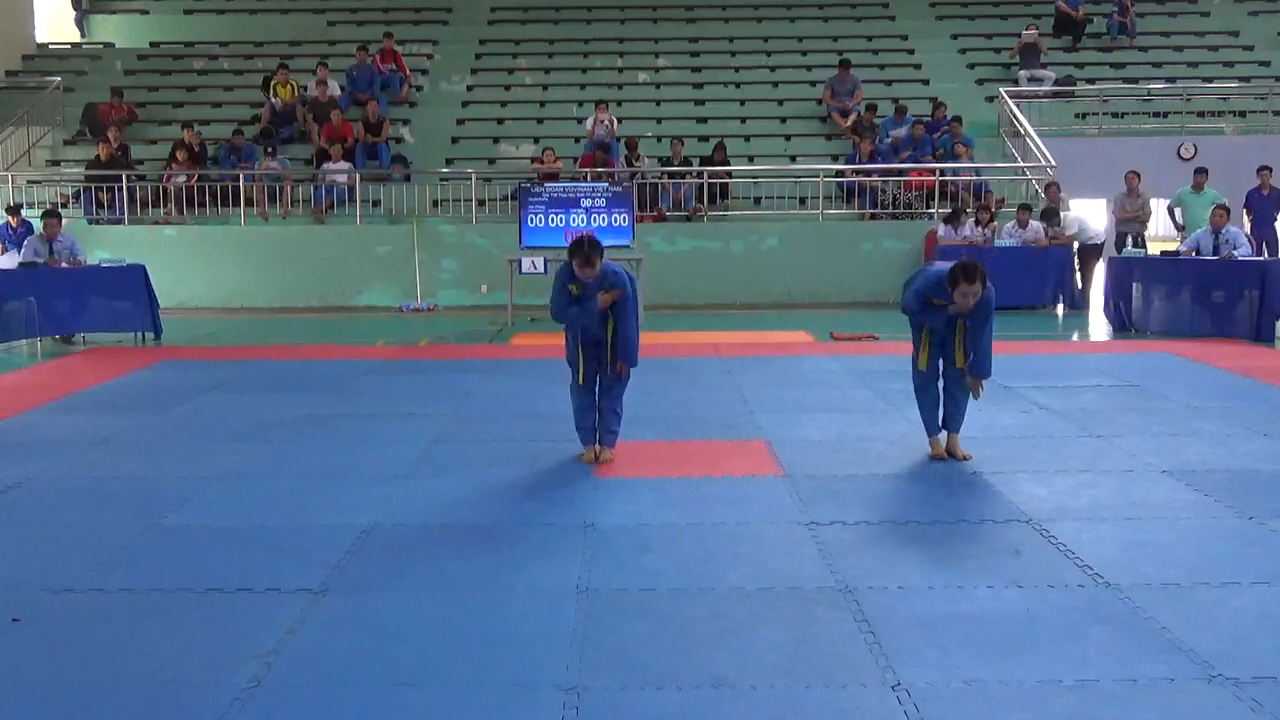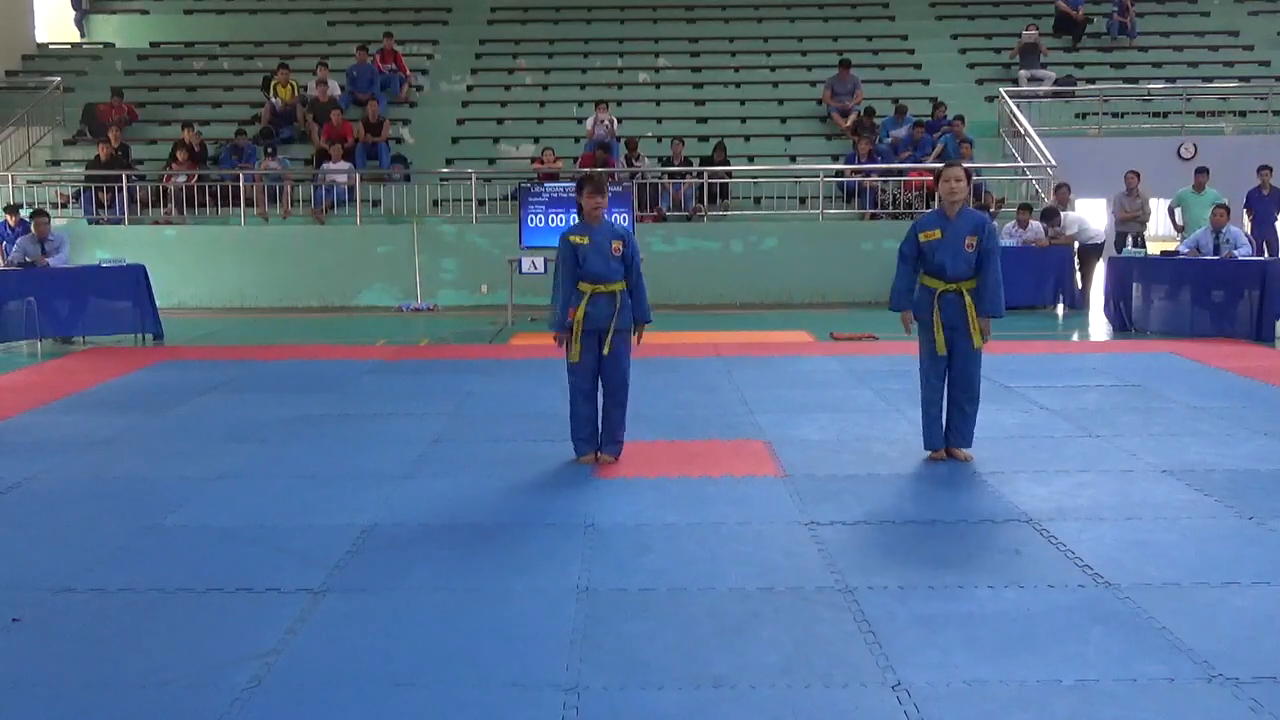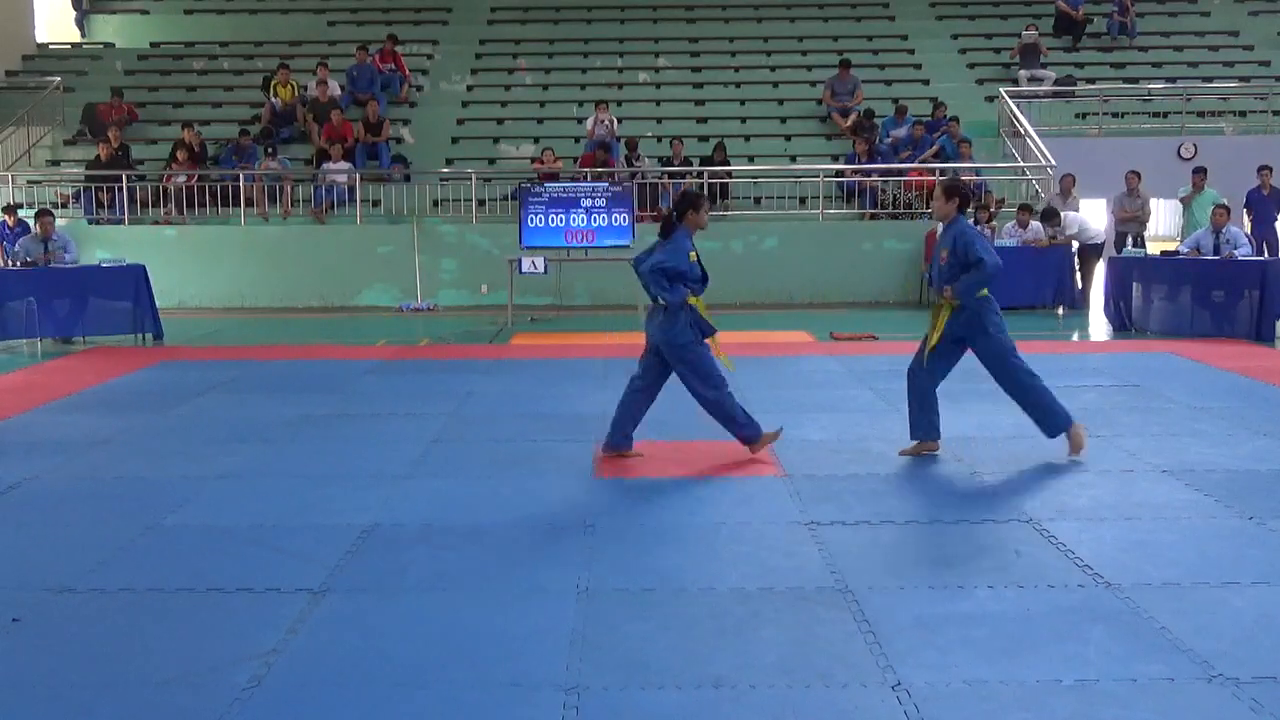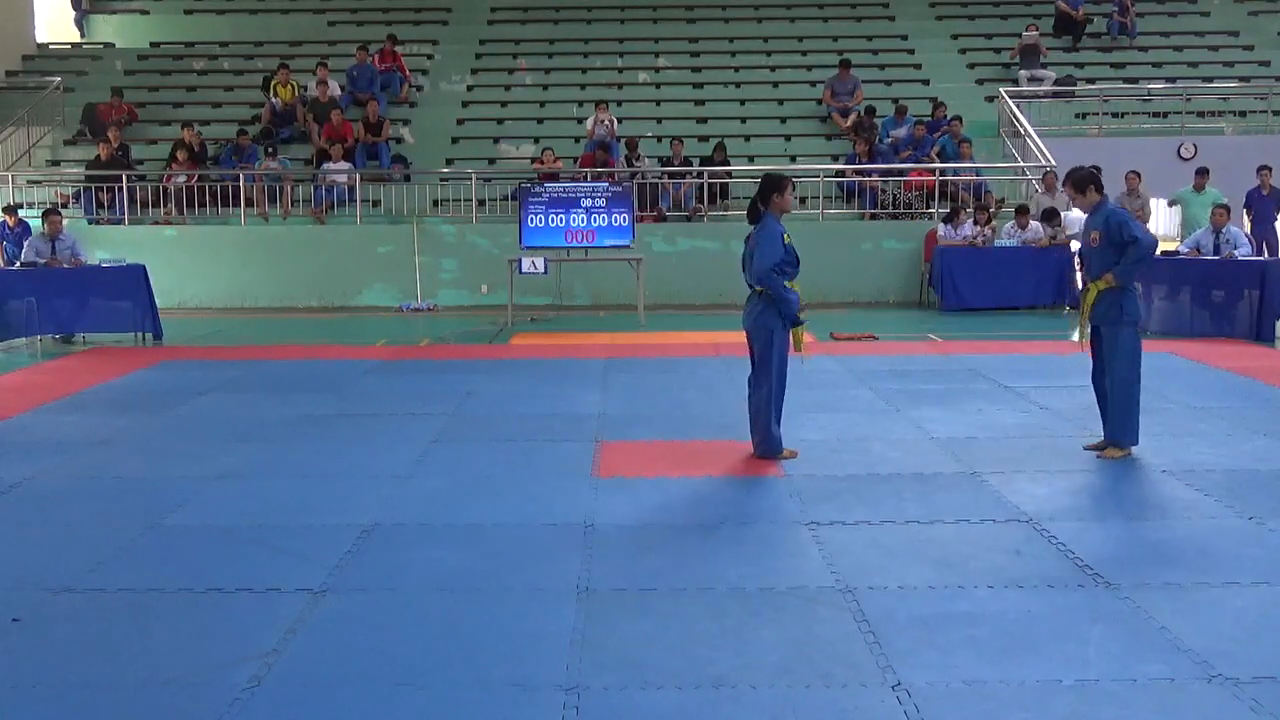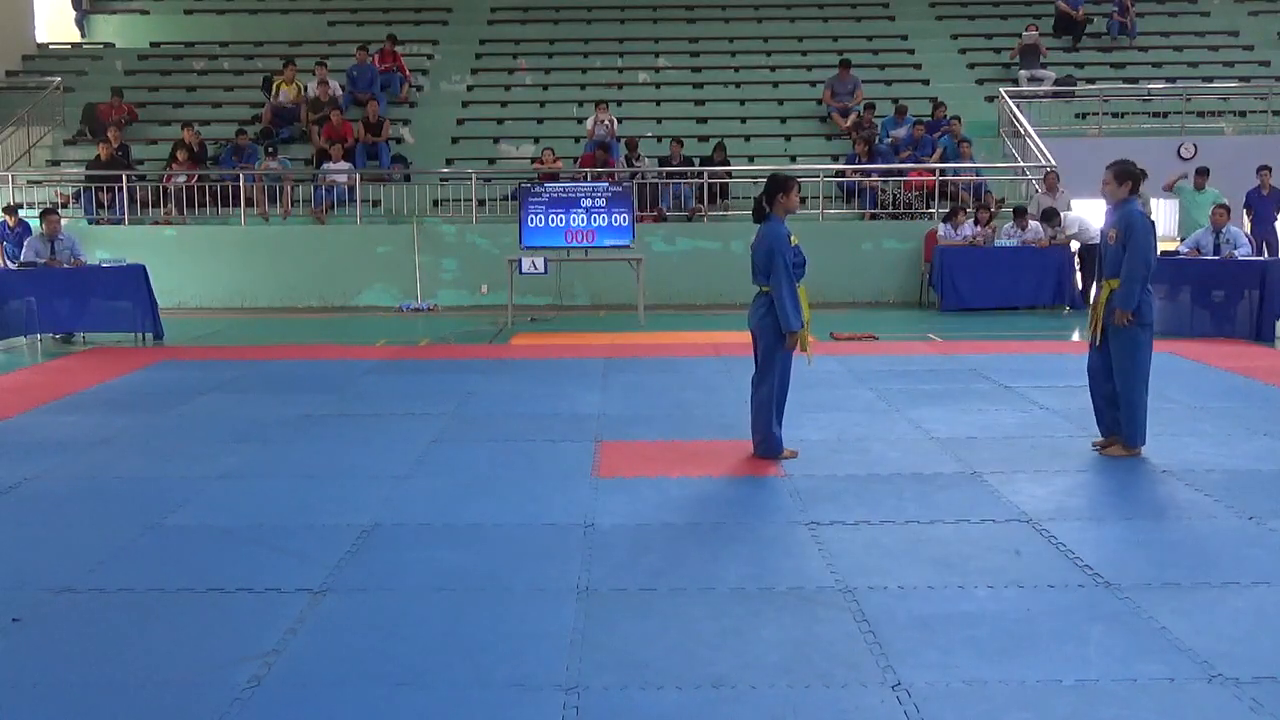
dt=1s
person 1, frame 1
left shoulder: (986, 295)
right shoulder: (929, 281)
left elbow: (981, 334)
right elbow: (910, 308)
left wrist: (976, 372)
right wrist: (947, 311)
left hip: (959, 324)
right hip: (928, 322)
left knee: (959, 376)
right knee: (925, 375)
left ankle: (953, 438)
right ankle: (934, 438)
person 1, frame 2
left shoulder: (981, 224)
right shoulder: (923, 224)
left elbow: (990, 270)
right elbow: (907, 265)
left wrist: (987, 313)
right wrist: (904, 305)
left hip: (967, 308)
right hip: (932, 306)
left knee: (966, 380)
right knee: (932, 379)
left ankle: (956, 442)
right ankle: (936, 444)
person 1, frame 3
left shoulder: (964, 234)
right shoulder: (948, 233)
left elbow: (990, 266)
left wrist: (957, 290)
right wrist: (944, 291)
left hip: (977, 316)
right hip: (951, 317)
left knee: (1014, 374)
right knee: (920, 374)
left ankle: (1067, 427)
right ankle: (927, 438)
person 1, frame 4
left shoulder: (1115, 216)
right shoulder: (1092, 219)
left elbow: (1147, 243)
left wrist: (1118, 276)
right wrist: (1089, 275)
left hip: (1119, 305)
right hip: (1100, 304)
left knee: (1121, 372)
right knee: (1102, 373)
left ankle: (1122, 441)
right ankle: (1112, 436)
person 1, frame 5
left shoulder: (1135, 218)
right shoulder: (1114, 215)
left elbow: (1138, 266)
left wrist: (1124, 305)
right wrist: (1102, 299)
left hip: (1129, 308)
right hip: (1111, 304)
left knee: (1129, 375)
right knee: (1099, 369)
left ankle: (1131, 441)
right ankle: (1114, 431)
person 2, frame 1
left shoulder: (617, 277)
right shoulder: (564, 275)
left elbow: (627, 319)
right elbow: (559, 313)
left wrist: (626, 357)
right wrist: (595, 305)
left hip: (610, 331)
right hip: (580, 331)
left knee: (612, 384)
right knee: (582, 383)
left ankle: (607, 442)
right ankle: (589, 442)
person 2, frame 2
left shoulder: (622, 235)
right shoulder: (570, 237)
left elbow: (635, 278)
right elbow: (564, 282)
left wrist: (640, 318)
right wrist: (560, 322)
left hip: (616, 313)
right hip: (582, 314)
left knee: (617, 383)
right knee: (582, 383)
left ankle: (611, 446)
right ankle: (585, 447)
person 2, frame 3
left shoulder: (674, 241)
right shoulder: (679, 247)
left elbow: (640, 262)
right elbow: (648, 269)
right wrist: (674, 298)
left hip: (664, 322)
right hip: (679, 326)
left knee: (646, 382)
right knee: (712, 384)
left ankle: (617, 442)
right ankle: (751, 436)
person 2, frame 4
left shoulder: (764, 227)
right shoulder: (772, 231)
left elbow: (752, 269)
right elbow: (762, 273)
right wrist: (791, 299)
left hip: (762, 310)
right hip: (771, 313)
left knee: (763, 379)
right knee: (770, 380)
left ankle: (764, 442)
right ankle: (768, 445)
person 2, frame 5
left shoulder: (768, 229)
right shoulder: (778, 234)
right elbow: (782, 284)
right wrist: (792, 326)
left hip: (765, 312)
right hip: (775, 315)
left knee: (766, 379)
right knee: (773, 380)
left ankle: (765, 442)
right ankle: (769, 445)
